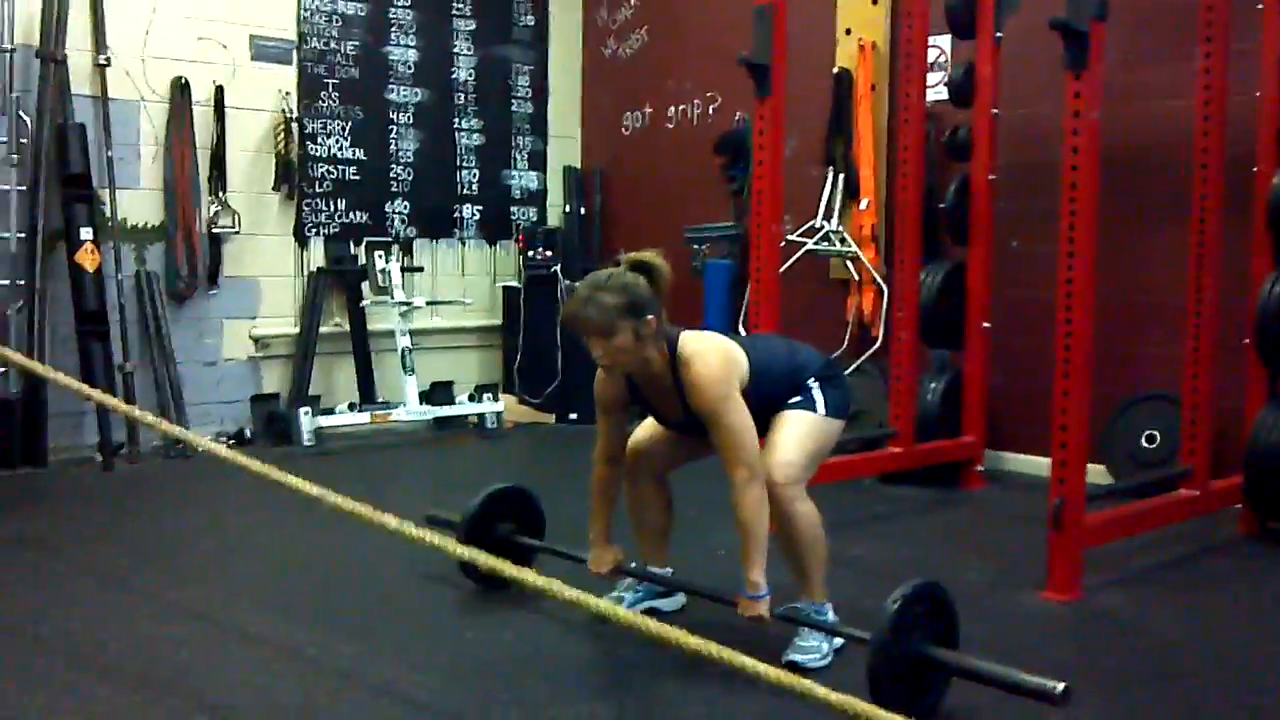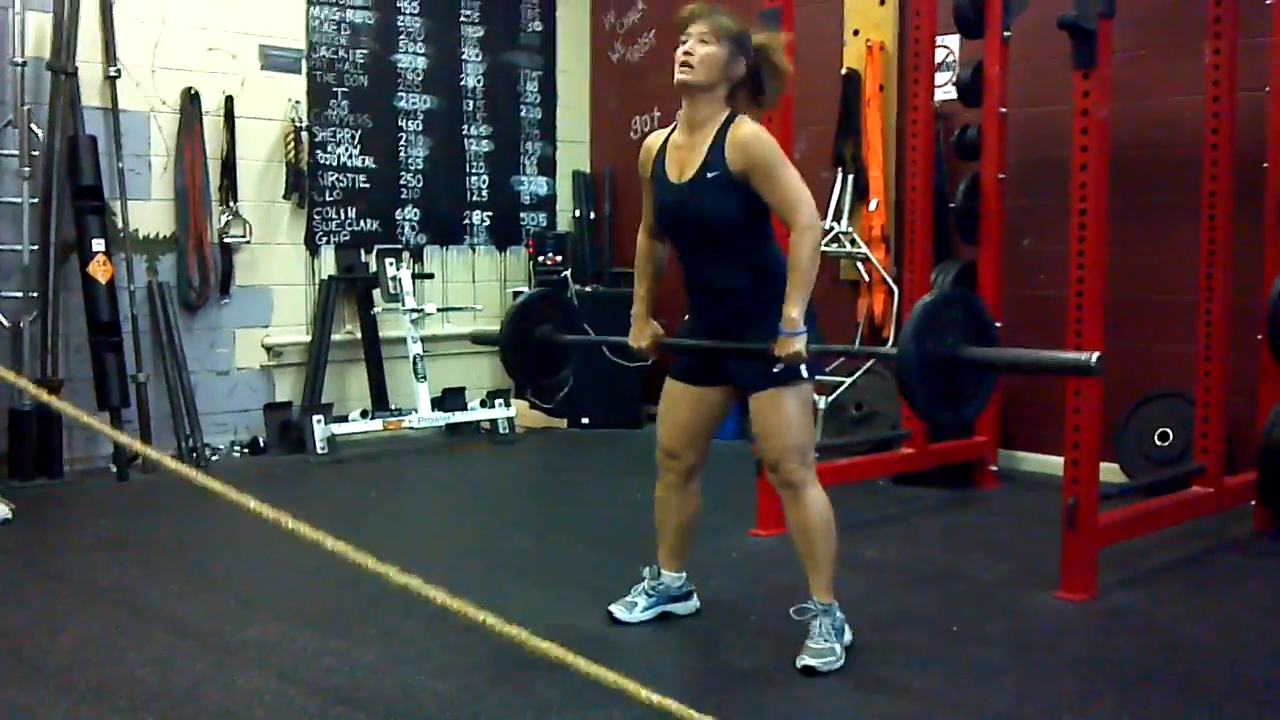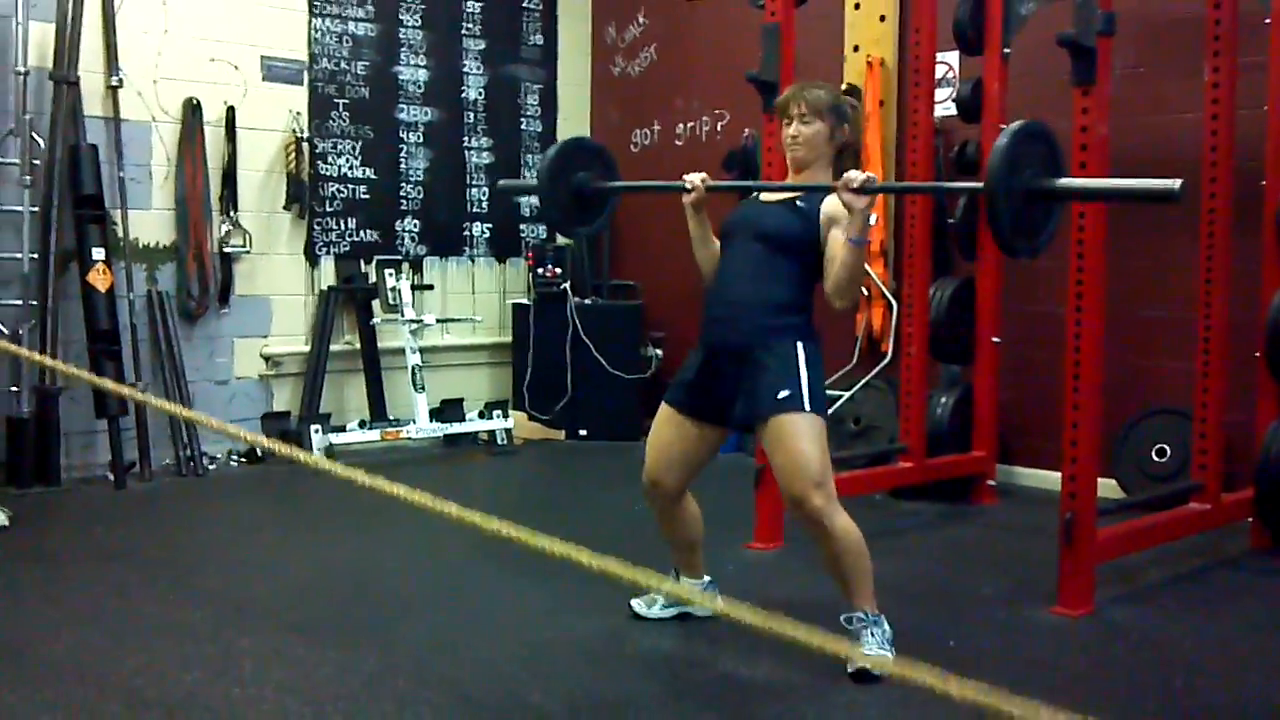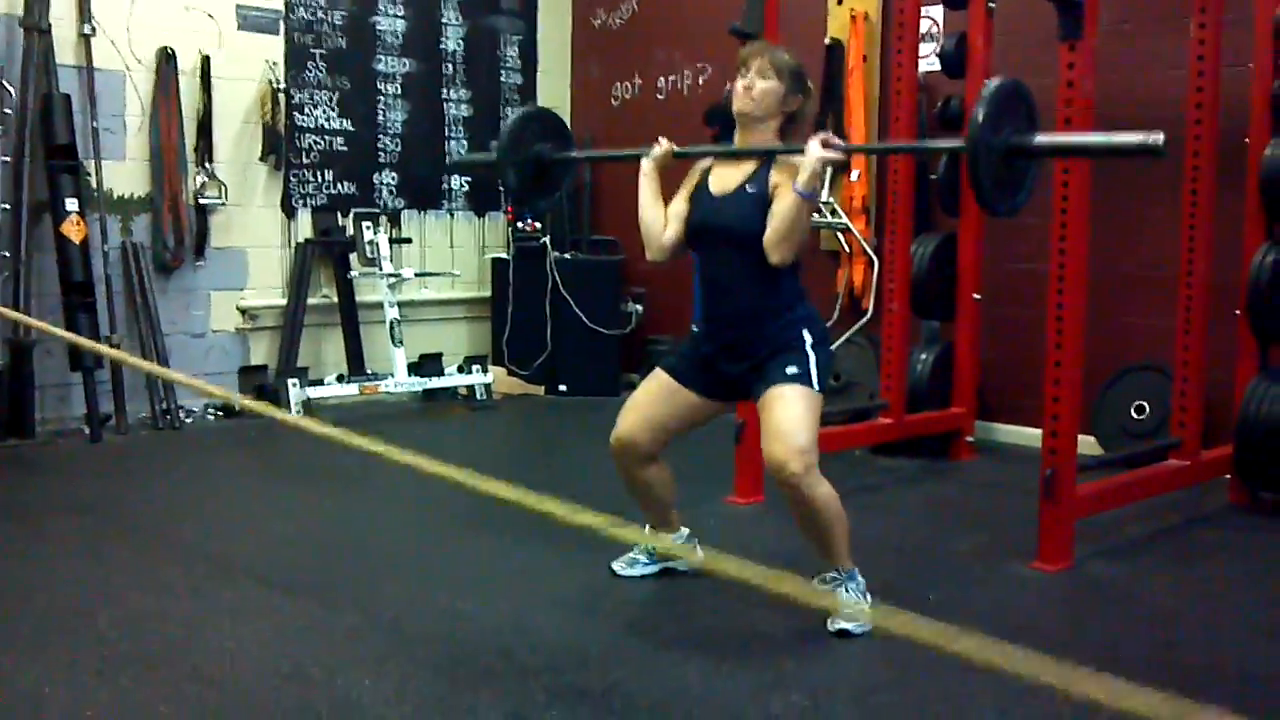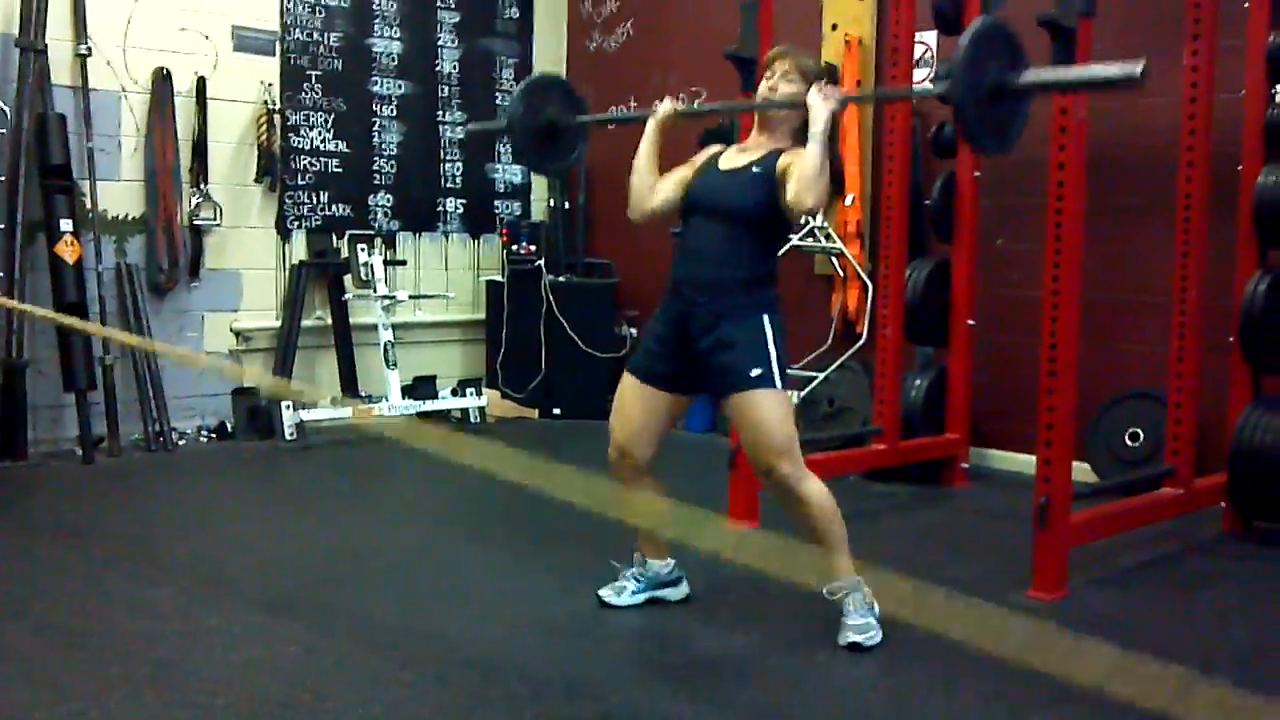
dt=1s
person 1, frame 1
left shoulder: (703, 369)
right shoulder: (613, 379)
left elbow: (747, 479)
right elbow: (607, 461)
left wrist: (755, 585)
right wrist: (600, 542)
left hip: (807, 387)
right hip: (749, 393)
left knee: (780, 480)
right knee: (640, 457)
left ankle: (819, 615)
right ankle: (656, 579)
person 1, frame 2
left shoulder: (747, 138)
right shoulder: (657, 148)
left elbow: (807, 223)
right elbow: (651, 234)
left wrist: (791, 321)
right wrist: (642, 314)
left hip: (770, 325)
right hip: (705, 328)
left knee: (787, 467)
right knee: (675, 457)
left ankle: (826, 614)
right ankle: (671, 582)
person 1, frame 3
left shoulder: (838, 205)
right shoulder: (761, 196)
left elbow: (842, 295)
left wrist: (856, 220)
right wrist: (695, 212)
left hip: (780, 354)
right hip: (712, 353)
left knee: (812, 500)
right knee: (660, 481)
left ankle: (870, 622)
right ankle: (694, 584)
person 1, frame 4
left shoulder: (790, 171)
right shoulder: (703, 173)
left elbow: (779, 252)
right elbow: (658, 248)
left wrist: (810, 177)
right wrist: (651, 171)
left hip: (784, 341)
right hip: (712, 340)
left knee: (791, 465)
right knee: (629, 440)
left ankle: (847, 581)
right ankle: (667, 543)
person 1, frame 5
left shoulder: (800, 159)
right shoulder: (713, 156)
left elbow: (807, 203)
right elbow: (643, 205)
left wrist: (816, 126)
right wrist: (652, 131)
left hip: (743, 325)
right hip: (675, 321)
left knee: (782, 467)
right knee: (626, 451)
left ankle: (853, 591)
right ankle: (657, 568)
